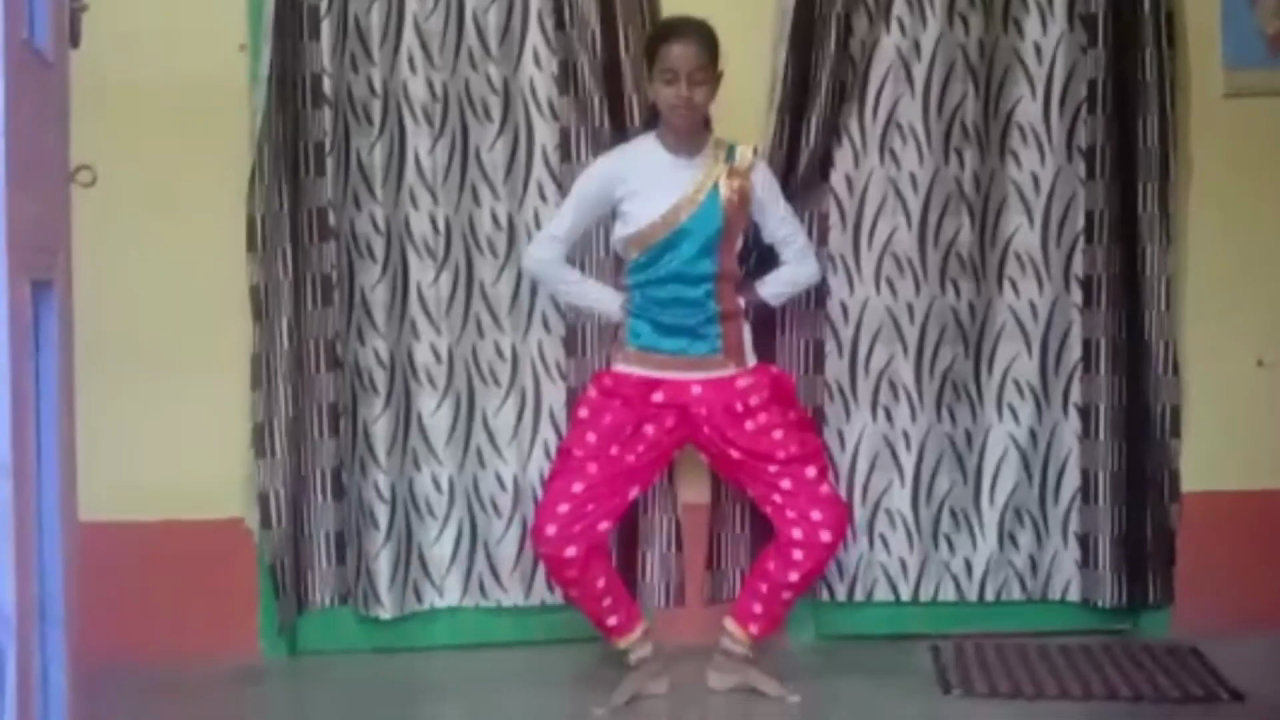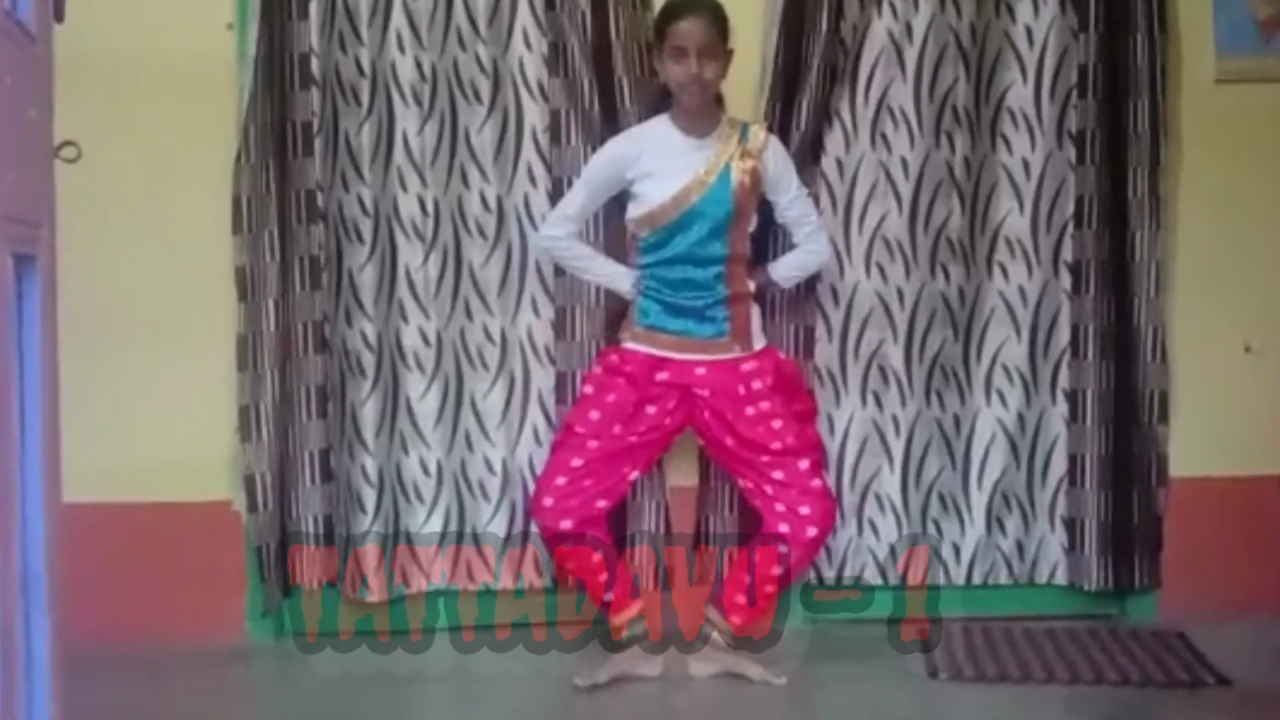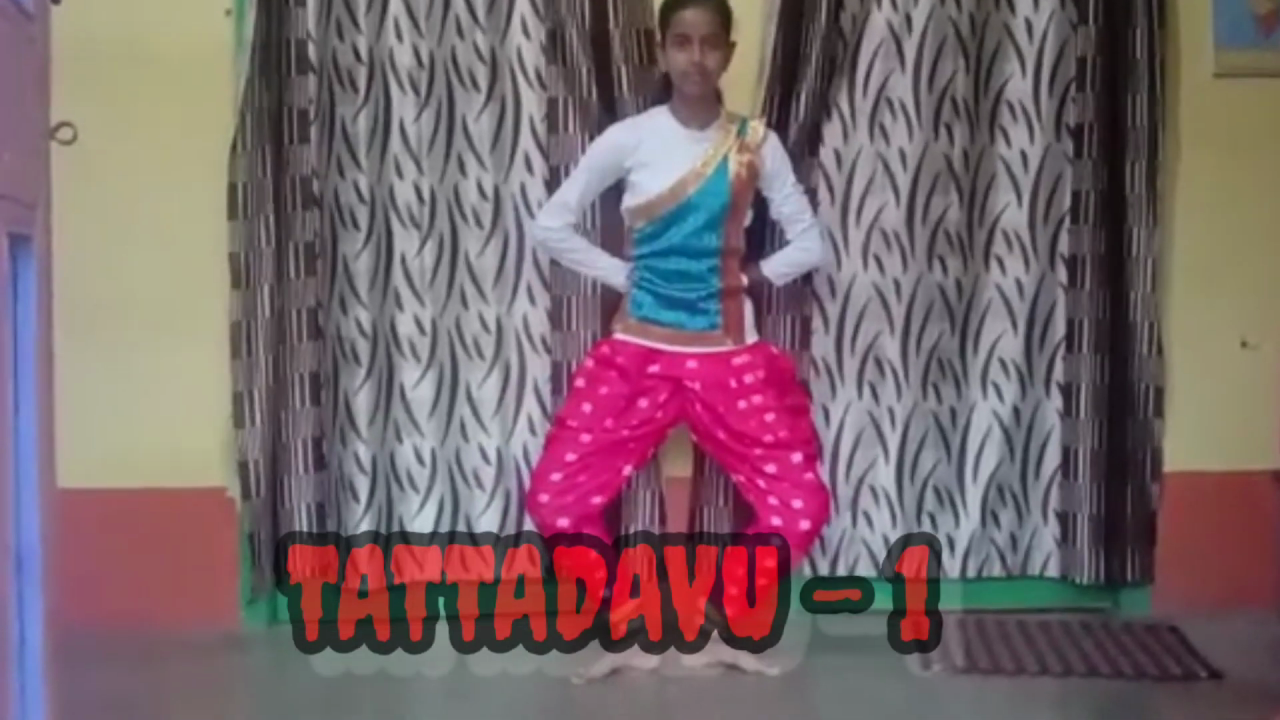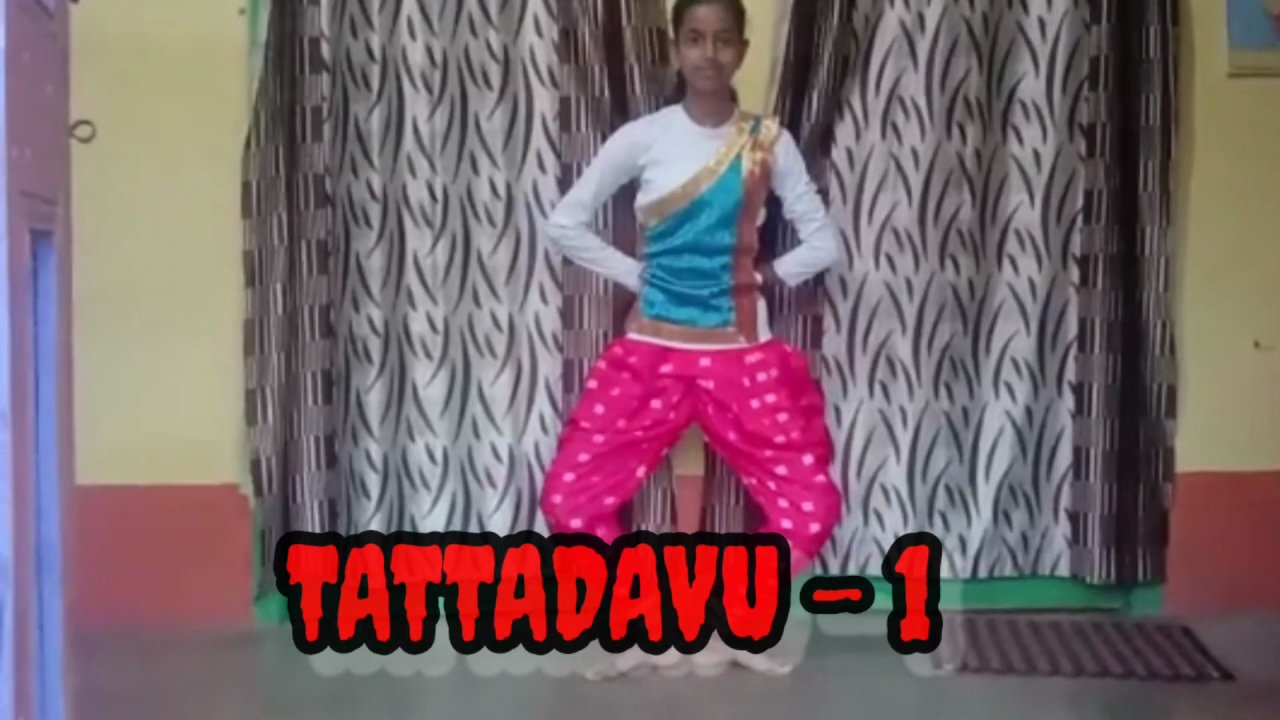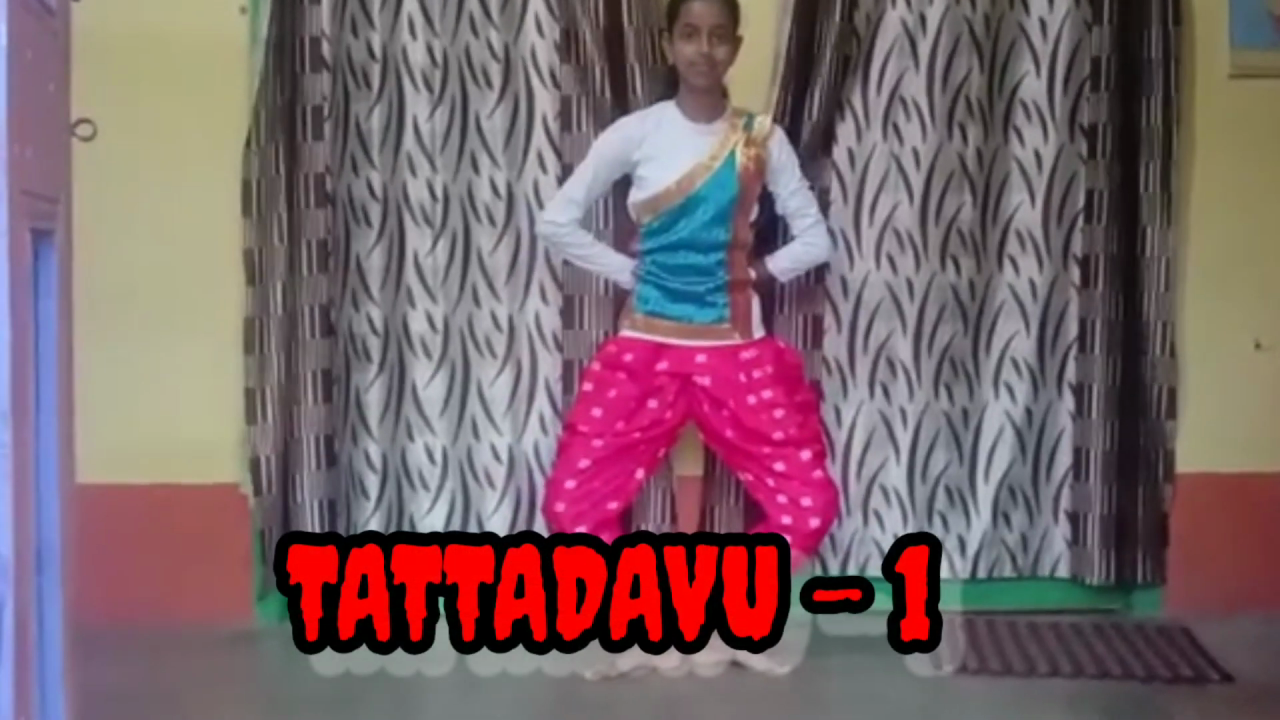
dt=0.4s
person 1, frame 1
left shoulder: (745, 169)
right shoulder: (616, 170)
left elbow: (804, 263)
right elbow: (541, 256)
left wrist: (746, 296)
right wrist: (615, 303)
left hip: (730, 379)
right hip: (639, 381)
left knee: (821, 520)
right knee: (560, 534)
left ankle: (732, 650)
right ankle: (641, 656)
person 1, frame 2
left shoulder: (758, 149)
right shoulder: (630, 149)
left elbow: (816, 246)
right elbow: (554, 235)
left wrist: (757, 279)
right wrist: (628, 281)
left hip: (737, 363)
right hip: (646, 361)
left knee: (807, 514)
right knee: (560, 507)
left ankle: (719, 637)
right ankle: (632, 637)
person 1, frame 3
left shoulder: (756, 143)
right shoulder: (628, 138)
left elbow: (811, 244)
right elbow: (550, 225)
left wrist: (750, 275)
right wrist: (623, 274)
left hip: (729, 355)
right hip: (638, 352)
left knee: (801, 505)
right knee: (556, 500)
person 1, frame 4
left shoulder: (770, 142)
right shoulder: (642, 137)
left elbow: (823, 243)
right elbow: (564, 224)
left wrist: (764, 274)
right wrist: (636, 273)
left hip: (742, 354)
right hip: (651, 352)
left knee: (812, 507)
right knee: (569, 498)
person 1, frame 5
left shoulder: (762, 138)
right shoulder: (634, 133)
left elbow: (816, 239)
right elbow: (555, 221)
left wrist: (757, 271)
right wrist: (628, 271)
left hip: (736, 351)
right hip: (646, 349)
left knee: (809, 502)
right knee: (571, 506)
